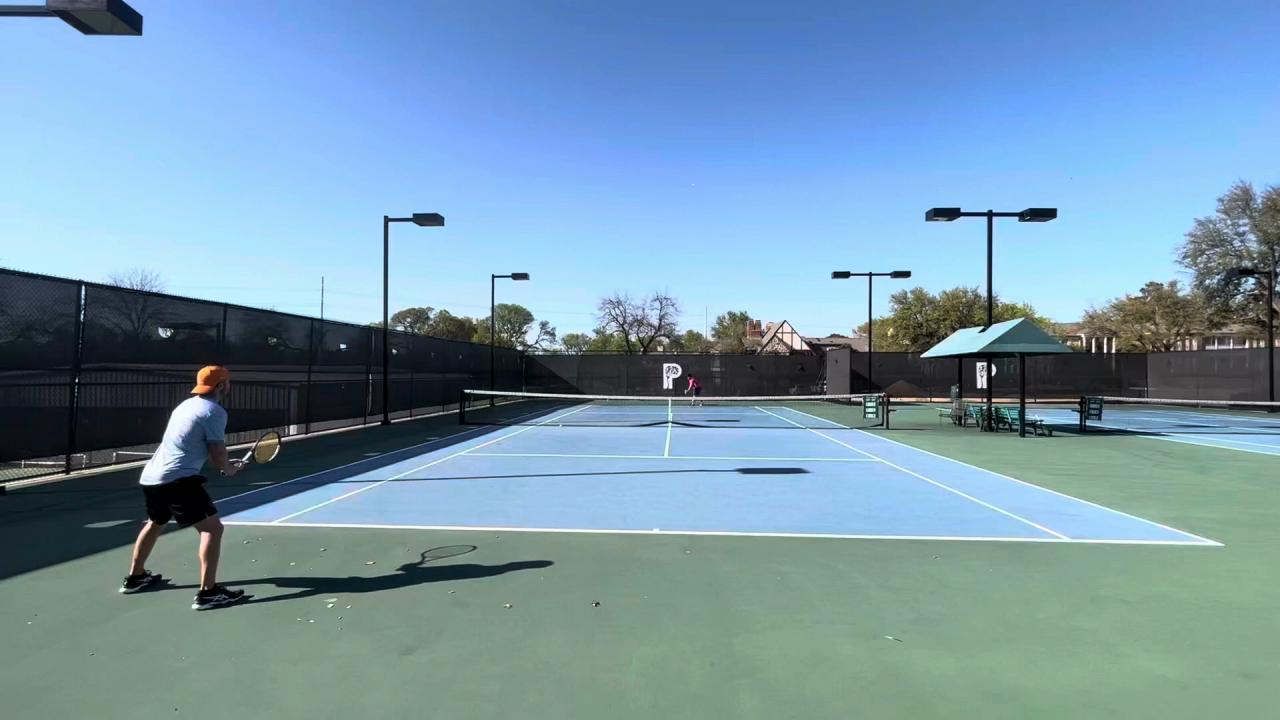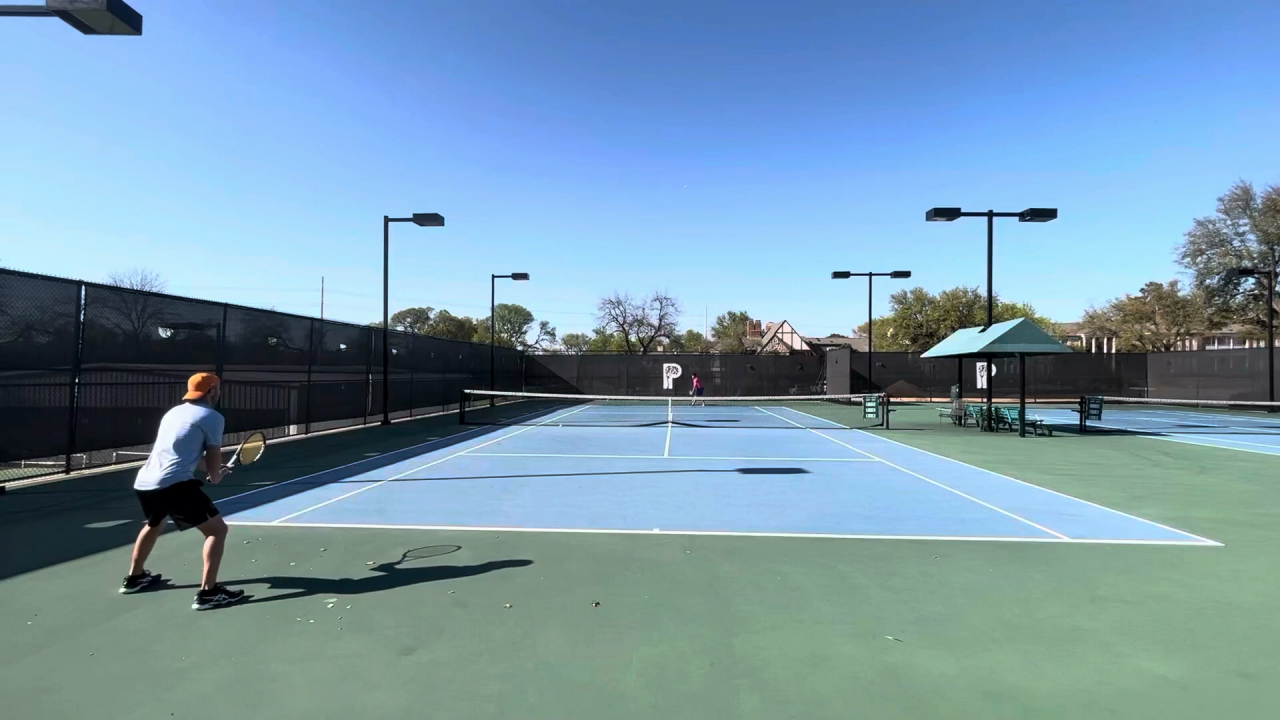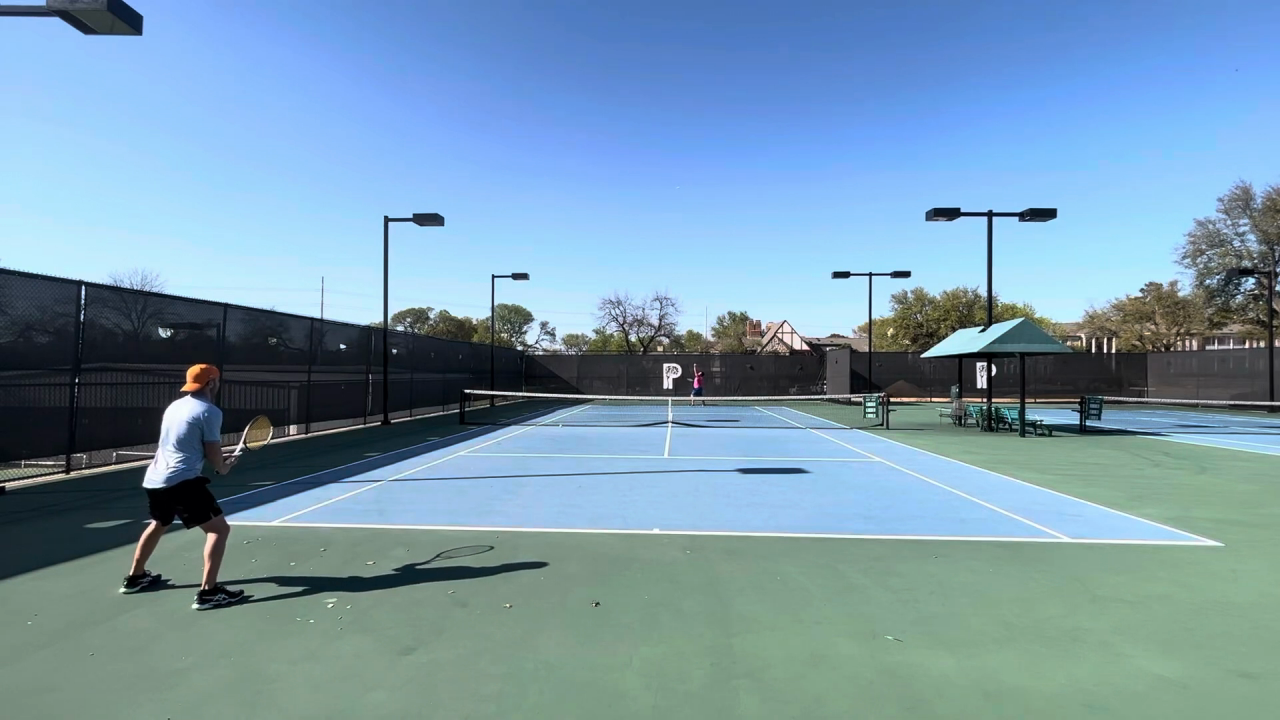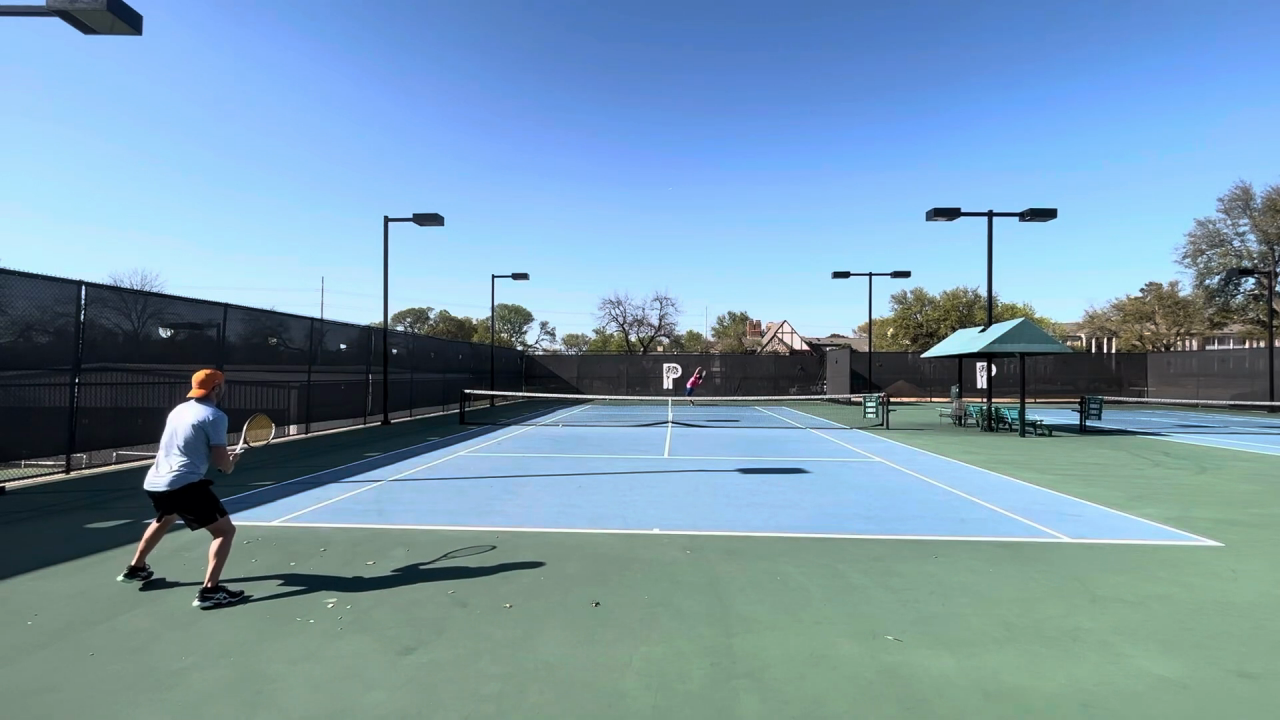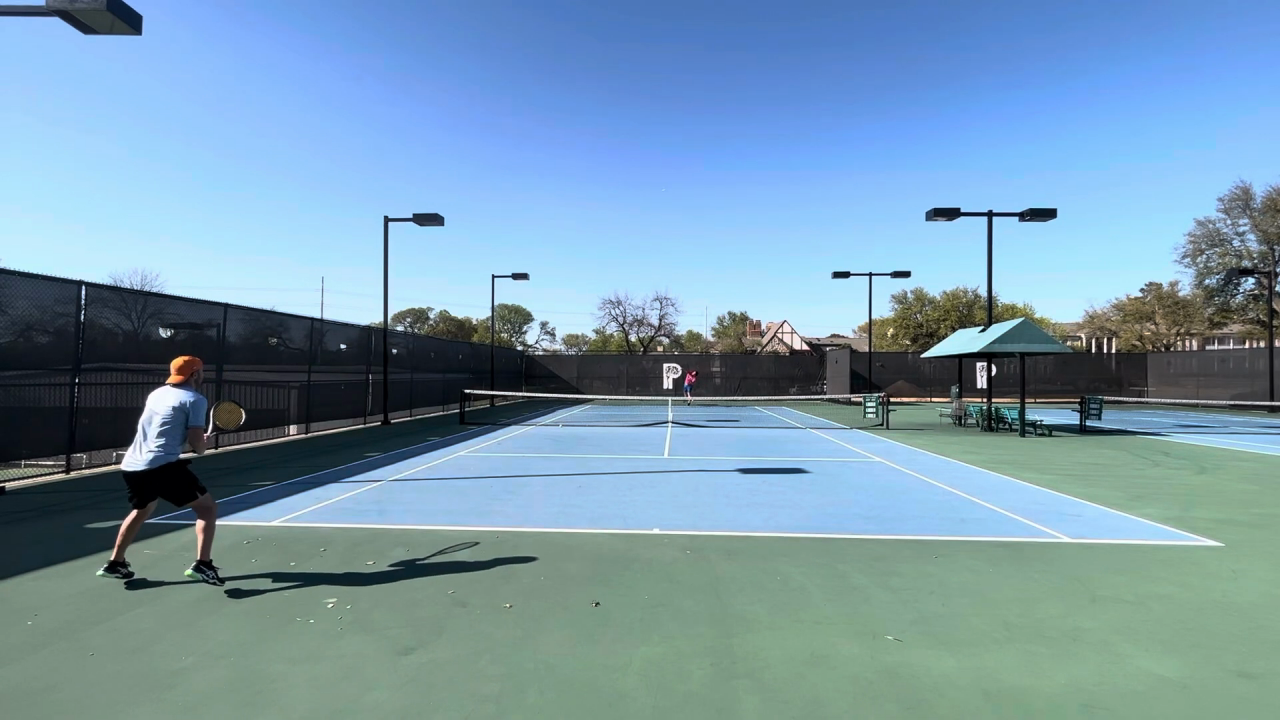
dt=0.5s
person 1, frame 1
left shoulder: (187, 405)
right shoulder: (215, 411)
right elbow: (218, 455)
left wrist: (226, 463)
right wrist: (229, 468)
left hip: (151, 476)
right hip: (177, 479)
left knee: (155, 524)
right knee: (213, 528)
left ankle: (135, 577)
right ankle: (208, 593)
person 1, frame 2
left shoulder: (174, 412)
right shoulder: (213, 418)
right elbow: (213, 458)
left wrist: (210, 467)
right wrist: (214, 476)
left hip: (144, 481)
right hip: (173, 484)
left knee: (154, 525)
right knee: (217, 529)
left ankle: (135, 577)
right ankle: (208, 592)
person 1, frame 3
left shoulder: (175, 406)
right shoulder: (209, 411)
right elbow: (213, 454)
left wrist: (219, 459)
right wrist: (223, 467)
left hip: (154, 479)
right hip: (182, 481)
left knee: (158, 525)
right knee: (219, 529)
left ankle: (135, 577)
right ankle: (208, 592)
person 1, frame 4
left shoulder: (179, 410)
right shoulder: (215, 416)
right elbow: (219, 459)
left wrist: (223, 460)
right wrist: (229, 465)
left hip: (155, 481)
right hip: (184, 484)
left knee: (165, 519)
right knee: (225, 530)
left ankle: (136, 568)
right ankle: (210, 590)
person 1, frame 5
left shoulder: (156, 394)
right shoulder: (195, 400)
right elbow: (197, 443)
left wrist: (188, 440)
right wrist: (204, 443)
left hip: (132, 466)
right hip: (162, 466)
left knee: (141, 511)
right knee: (207, 507)
left ankle: (115, 563)
right ankle: (203, 564)
